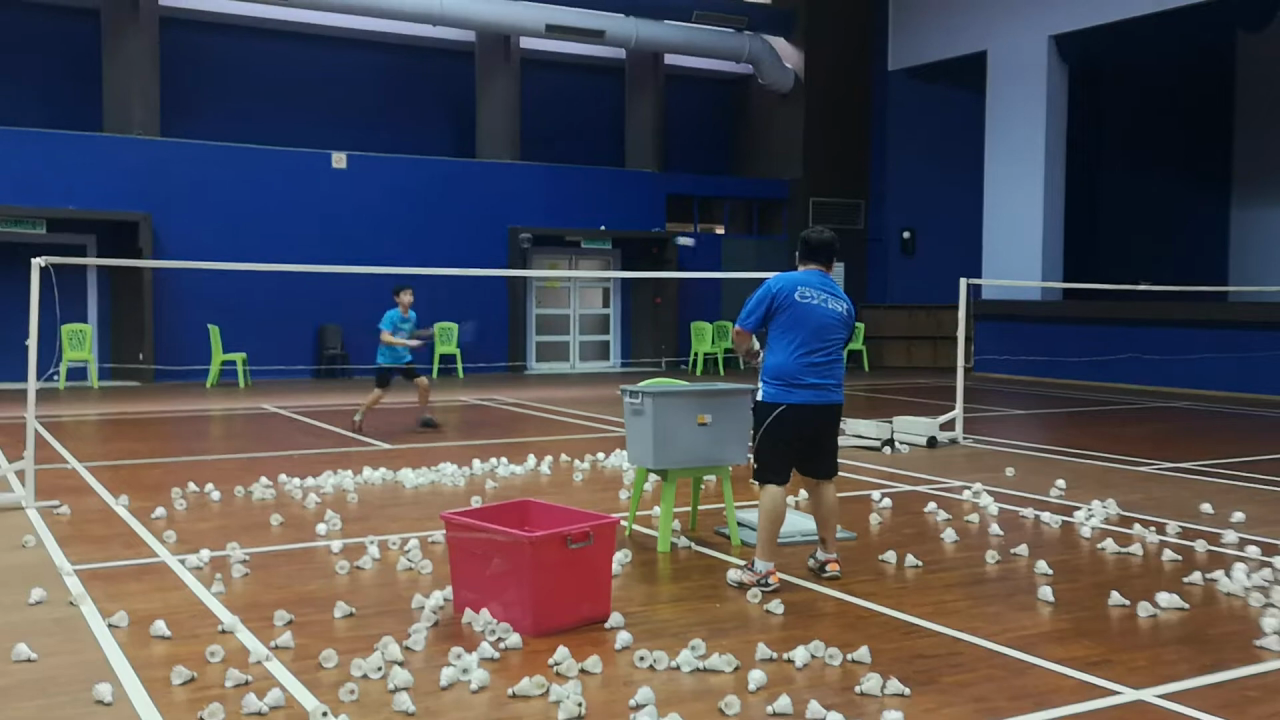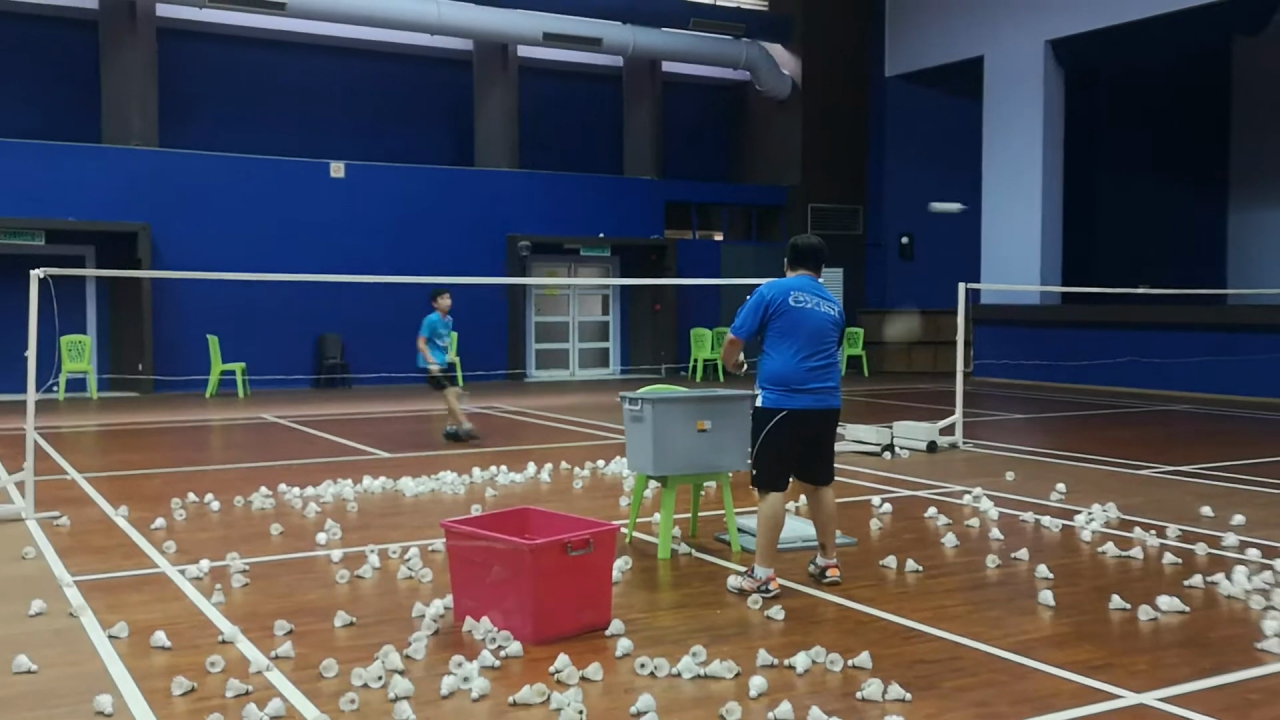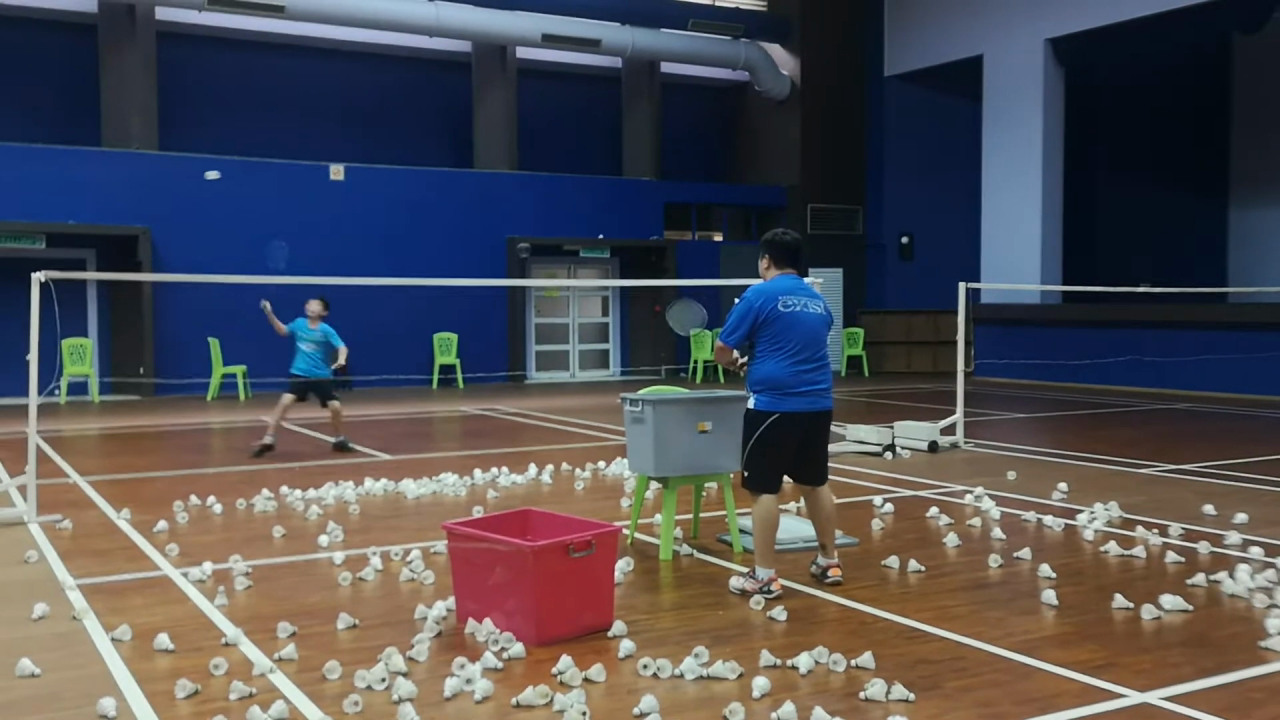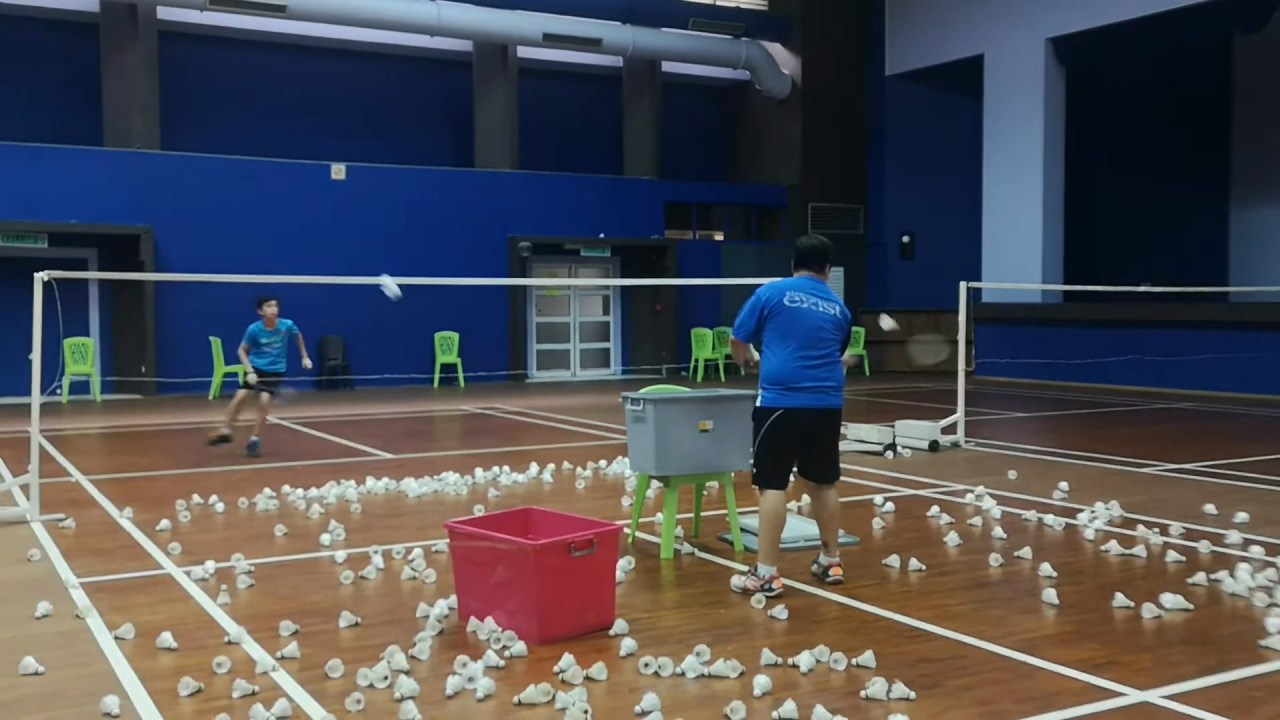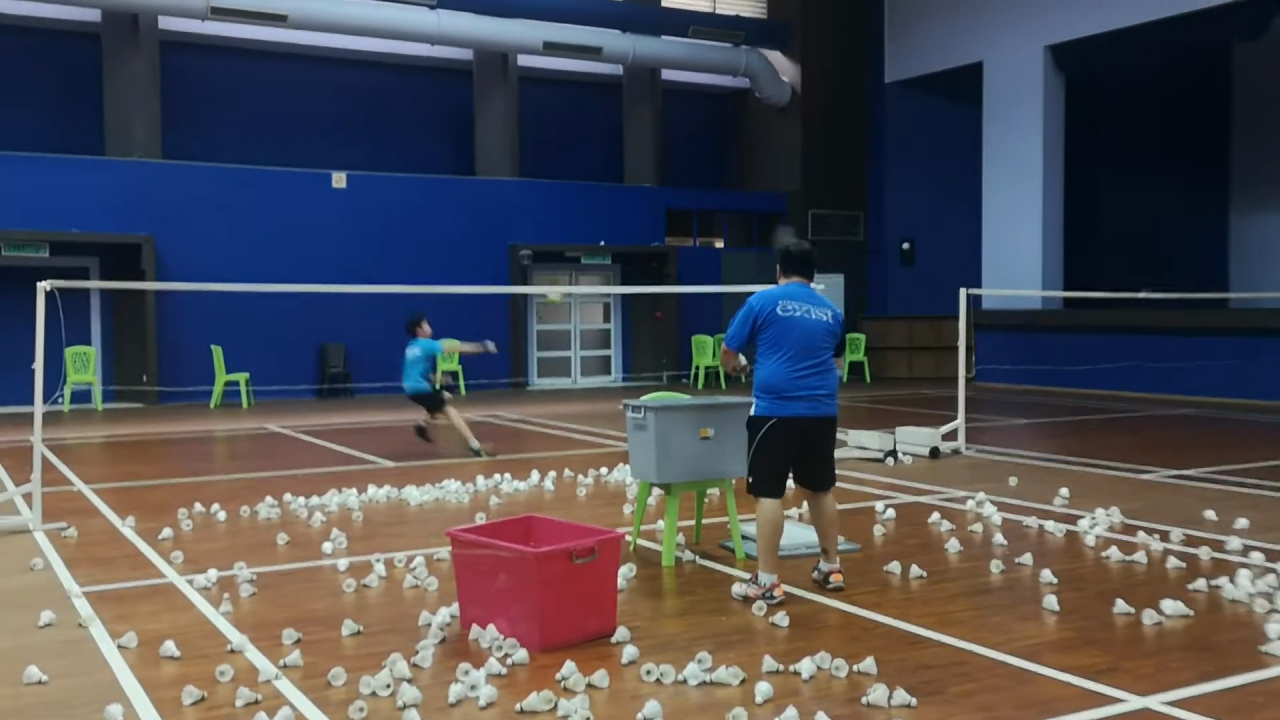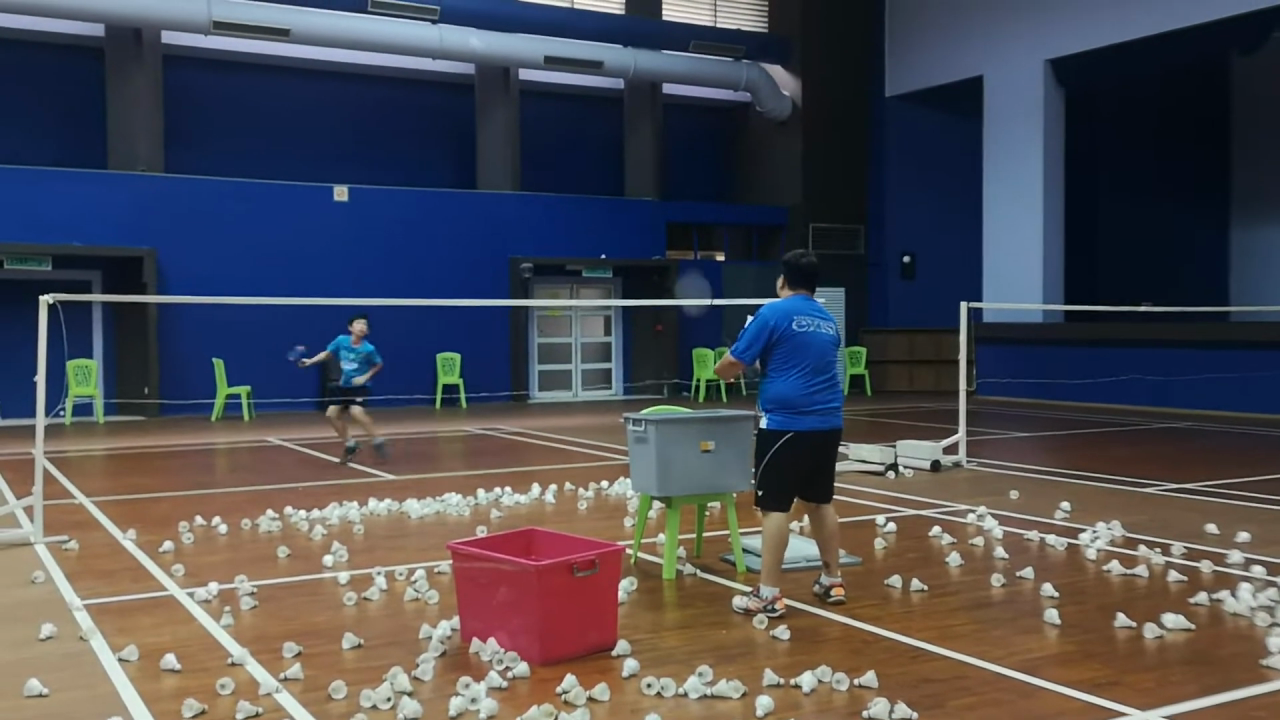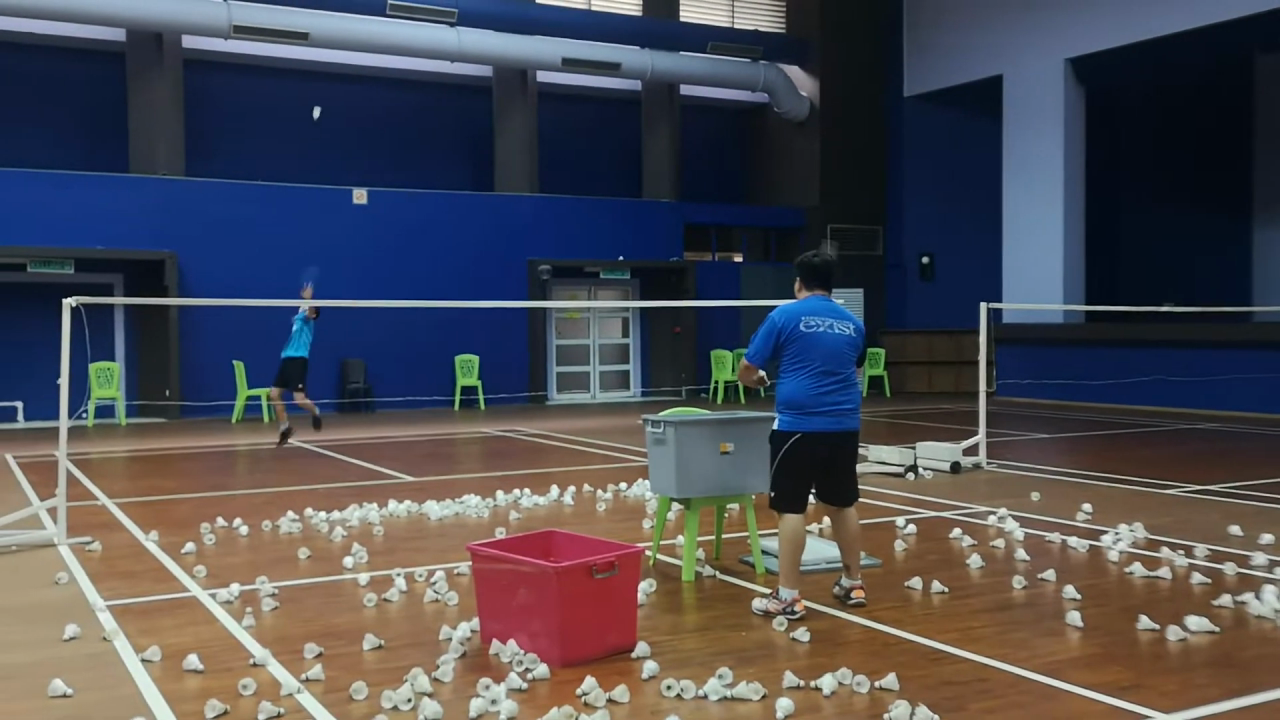
dt=0.7s
person 1, frame 1
left shoulder: (779, 285)
right shoulder: (844, 304)
left elbow: (741, 332)
left wrist: (750, 353)
left hip: (782, 398)
right hip: (828, 401)
left knee: (773, 481)
right knee: (821, 478)
left ankle: (763, 569)
right ankle: (828, 557)
person 1, frame 2
left shoulder: (772, 291)
right shoulder: (833, 306)
left elbow: (734, 339)
left wrist: (732, 363)
left hip: (781, 403)
right hip: (825, 404)
left knee: (771, 487)
right knee: (819, 483)
left ankle: (763, 575)
right ankle: (828, 562)
person 1, frame 3
left shoulder: (759, 295)
right shoulder: (818, 301)
left elbow: (722, 349)
left wrist: (733, 361)
left hip: (773, 405)
right hip: (817, 404)
left knee: (763, 488)
right knee: (815, 483)
left ankle: (765, 576)
right ankle: (829, 562)
person 1, frame 4
left shoulder: (771, 293)
right shoulder: (838, 308)
left elbow: (737, 342)
left wrist: (750, 363)
left hip: (781, 402)
right hip: (827, 404)
left knee: (772, 485)
right knee: (823, 482)
left ankle: (766, 574)
right ankle: (830, 561)
person 1, frame 5
left shoulder: (763, 301)
right shoulder: (831, 312)
left elbow: (728, 351)
left wrist: (737, 367)
left hip: (776, 410)
right hip: (822, 412)
left knee: (768, 493)
right knee: (820, 490)
left ankle: (767, 582)
right ankle: (831, 568)
person 1, frame 6
left shoulder: (773, 314)
right shoulder: (829, 322)
left elbow: (731, 366)
left wrist: (723, 372)
right wrist: (764, 365)
left hip: (786, 424)
right hip: (828, 423)
left knee: (775, 507)
right knee: (821, 502)
left ankle: (768, 595)
right ankle: (832, 581)
person 1, frame 7
left shoulder: (784, 316)
right shoulder: (853, 323)
left elbow: (746, 369)
left wrist: (755, 380)
left hip: (798, 425)
right hip: (844, 426)
left knee: (791, 508)
right knee: (843, 504)
left ankle: (787, 597)
right ankle: (853, 584)
